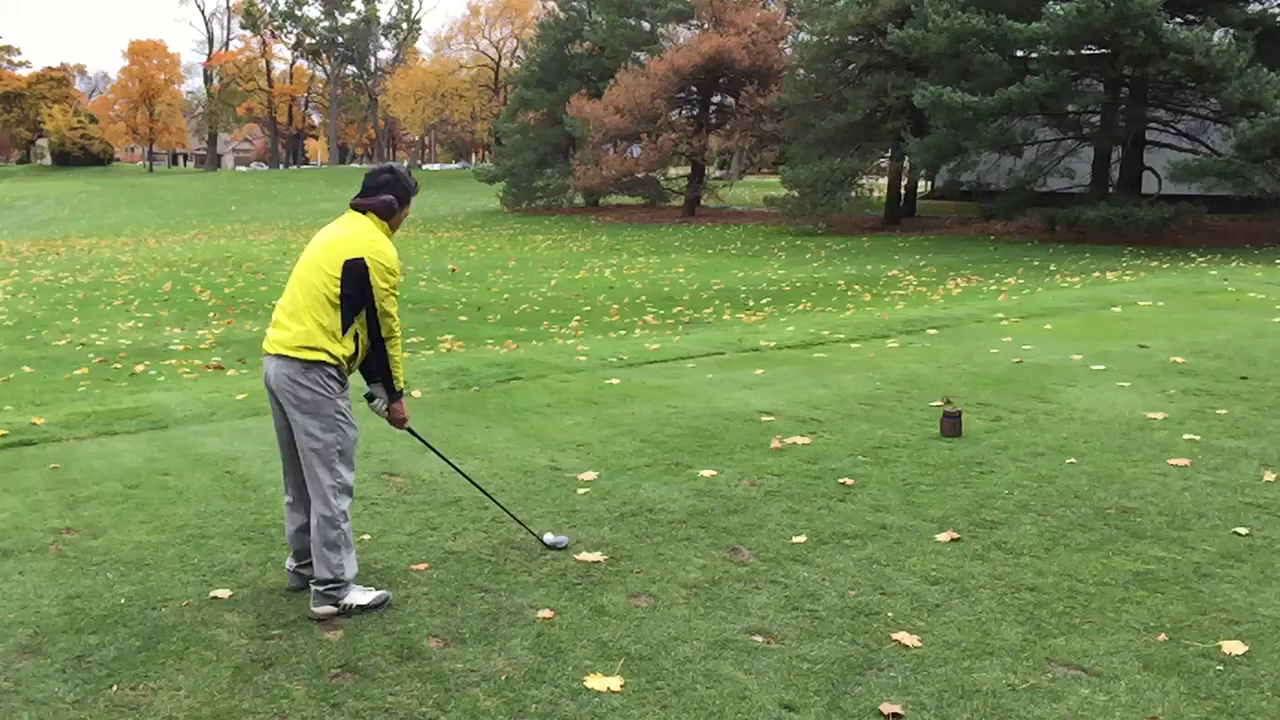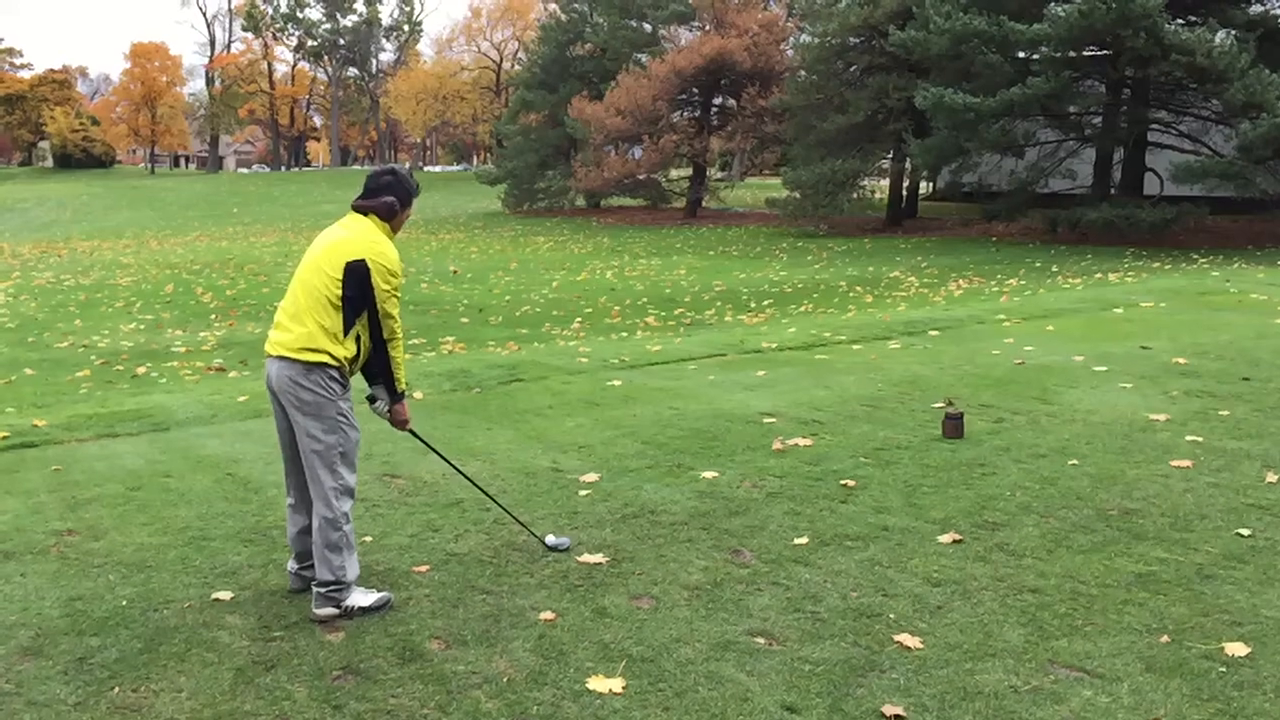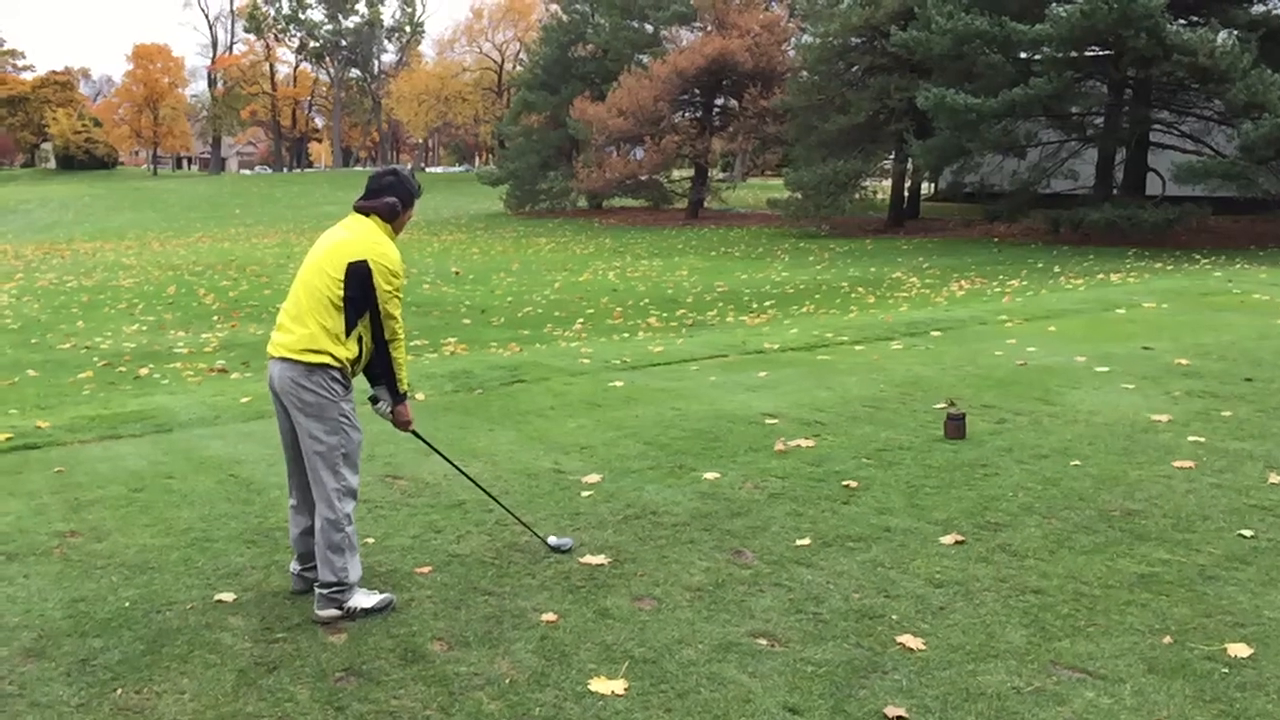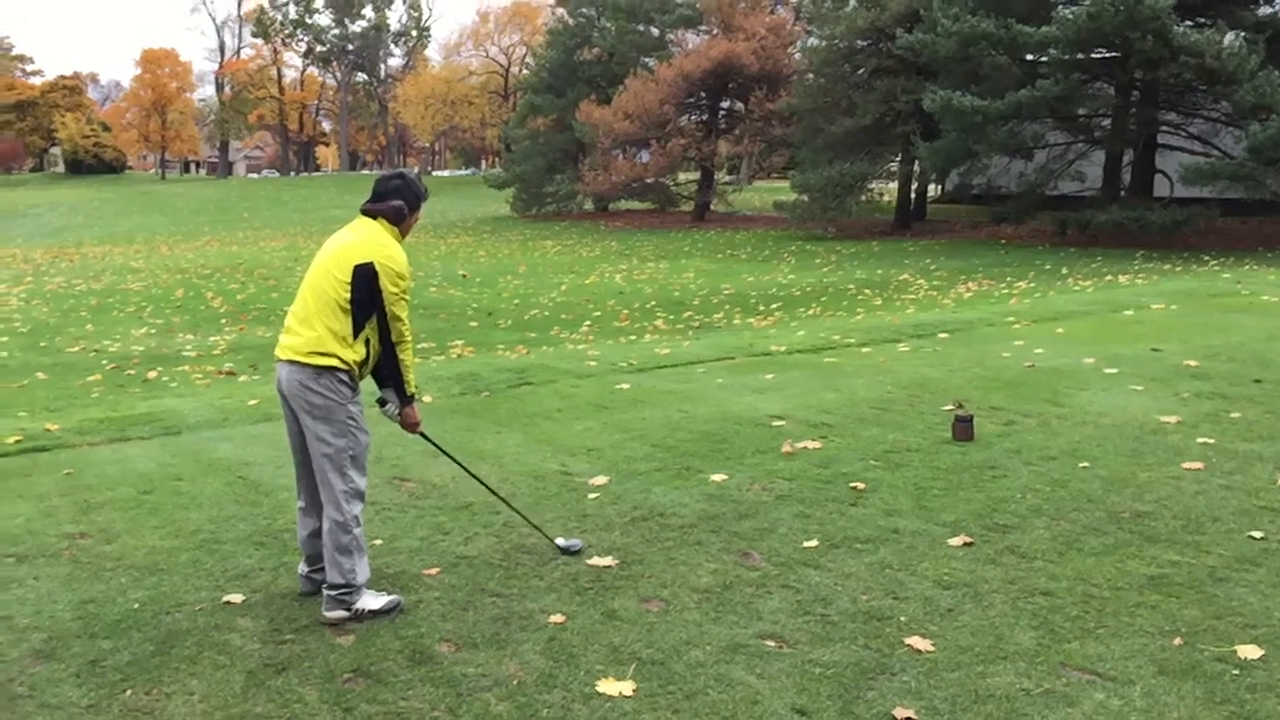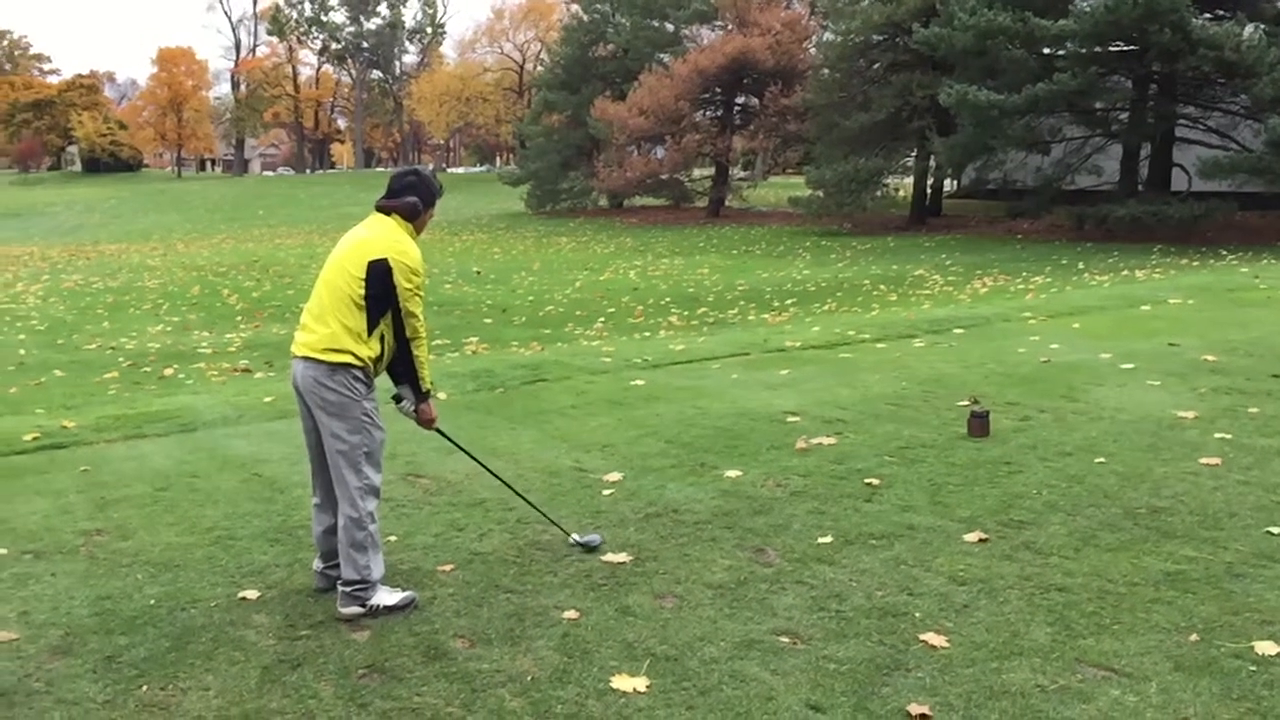
dt=0.4s
person 1, frame 1
left shoulder: (339, 231)
right shoulder: (377, 250)
right elbow: (383, 329)
left wrist: (375, 386)
right wrist: (394, 394)
left hip: (279, 359)
right hip: (311, 369)
left knee: (303, 475)
right knee: (331, 482)
left ankle: (303, 564)
right ankle: (333, 589)
person 1, frame 2
left shoulder: (341, 233)
right shoulder: (378, 252)
right elbow: (384, 330)
left wrist: (377, 388)
right wrist: (395, 396)
left hip: (281, 361)
right hip: (313, 371)
left knee: (304, 477)
right knee: (333, 484)
left ankle: (305, 565)
right ankle: (334, 591)
person 1, frame 3
left shoulder: (343, 233)
right shoulder: (380, 252)
right elbow: (386, 332)
left wrist: (377, 388)
right wrist: (398, 396)
left hip: (284, 362)
right hip: (316, 371)
left knee: (307, 479)
right knee: (335, 485)
left ankle: (308, 566)
right ankle: (336, 592)
person 1, frame 4
left shoulder: (350, 236)
right shoulder: (386, 255)
right elbow: (394, 333)
left wrist: (387, 391)
right wrist: (406, 399)
left hip: (292, 364)
right hip: (323, 374)
left knee: (315, 480)
right knee: (343, 487)
left ankle: (316, 568)
right ankle: (344, 594)
person 1, frame 5
left shoulder: (365, 233)
right shoulder: (401, 251)
right elbow: (408, 330)
left wrist: (402, 387)
right wrist: (421, 395)
left hip: (307, 361)
right hip: (339, 371)
left knee: (331, 477)
right knee: (358, 483)
left ankle: (331, 564)
right ankle: (360, 589)
